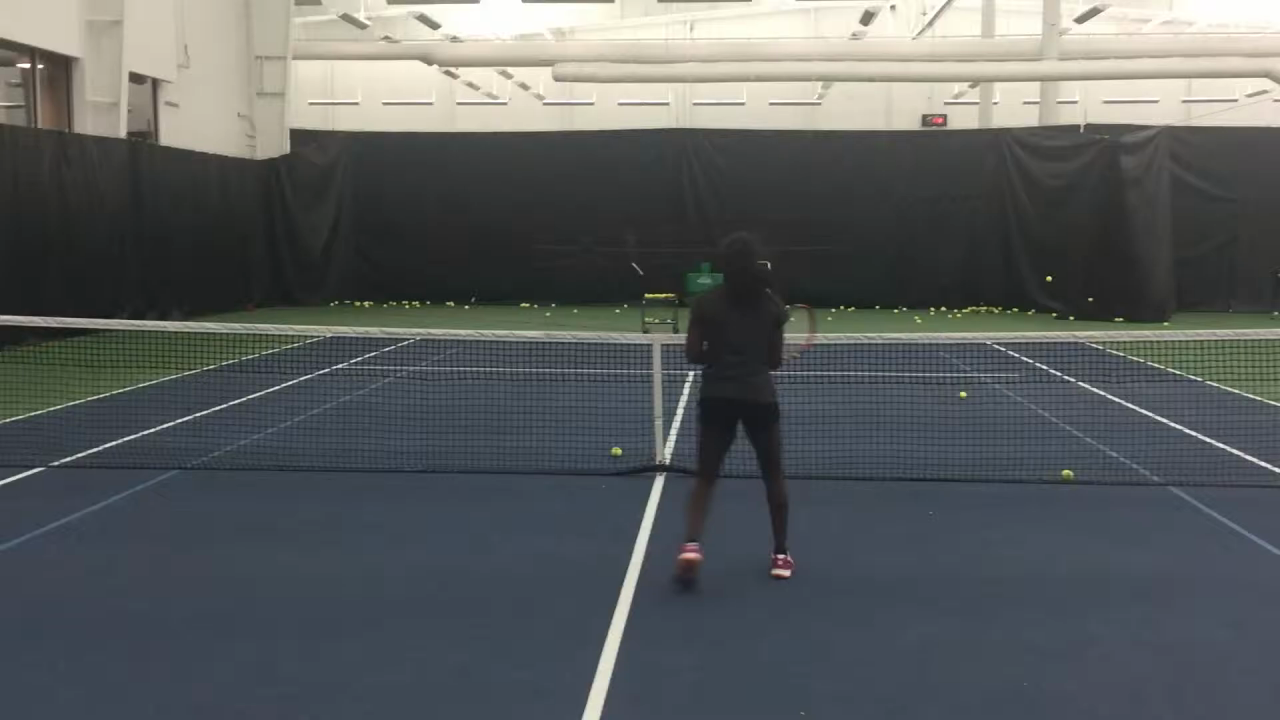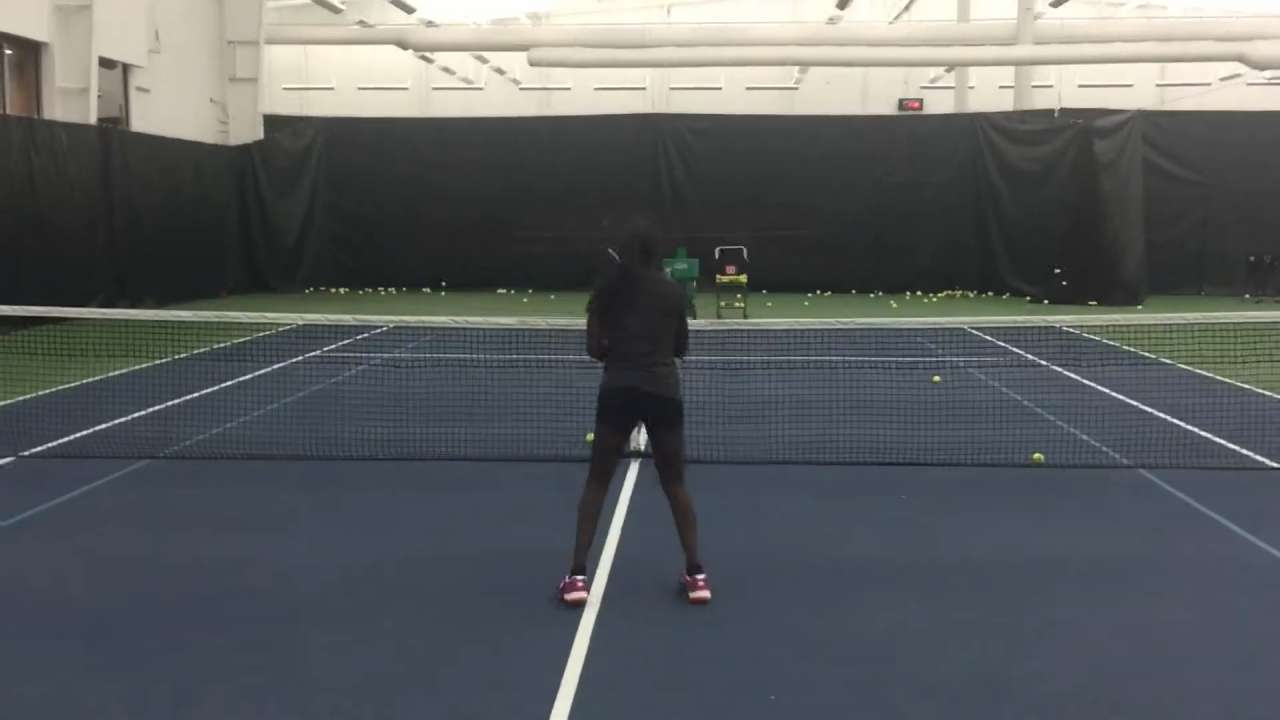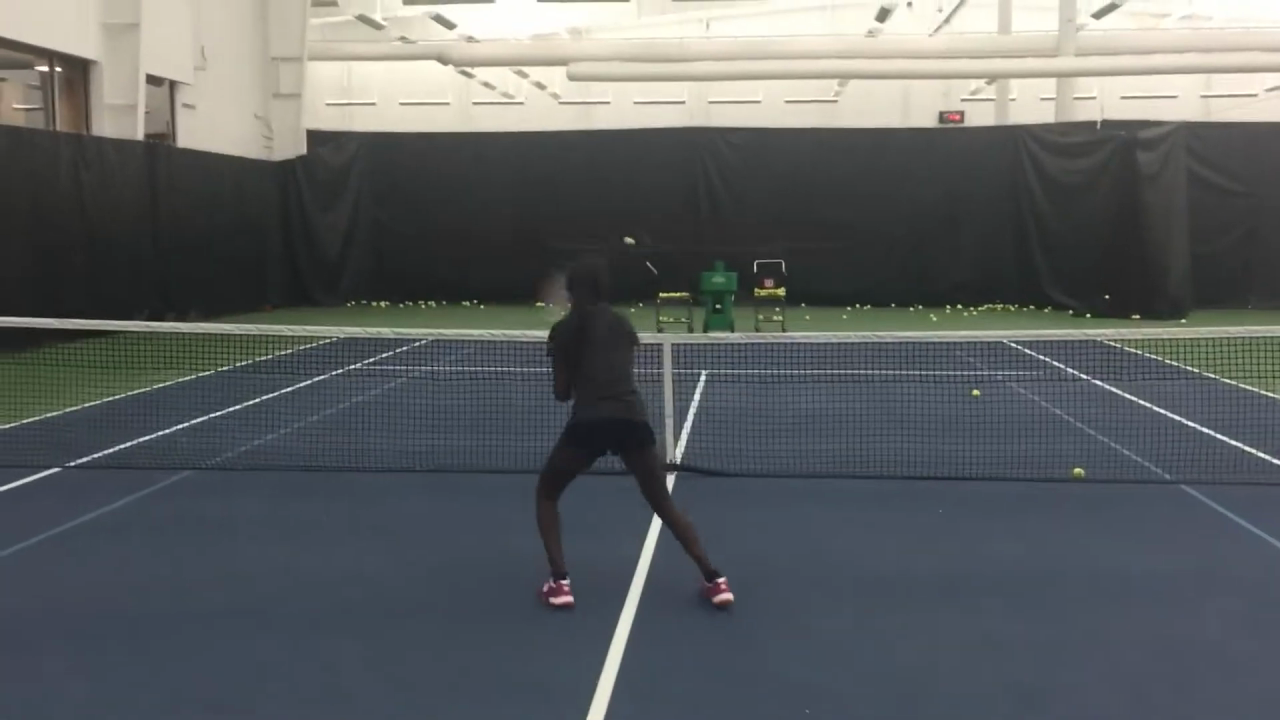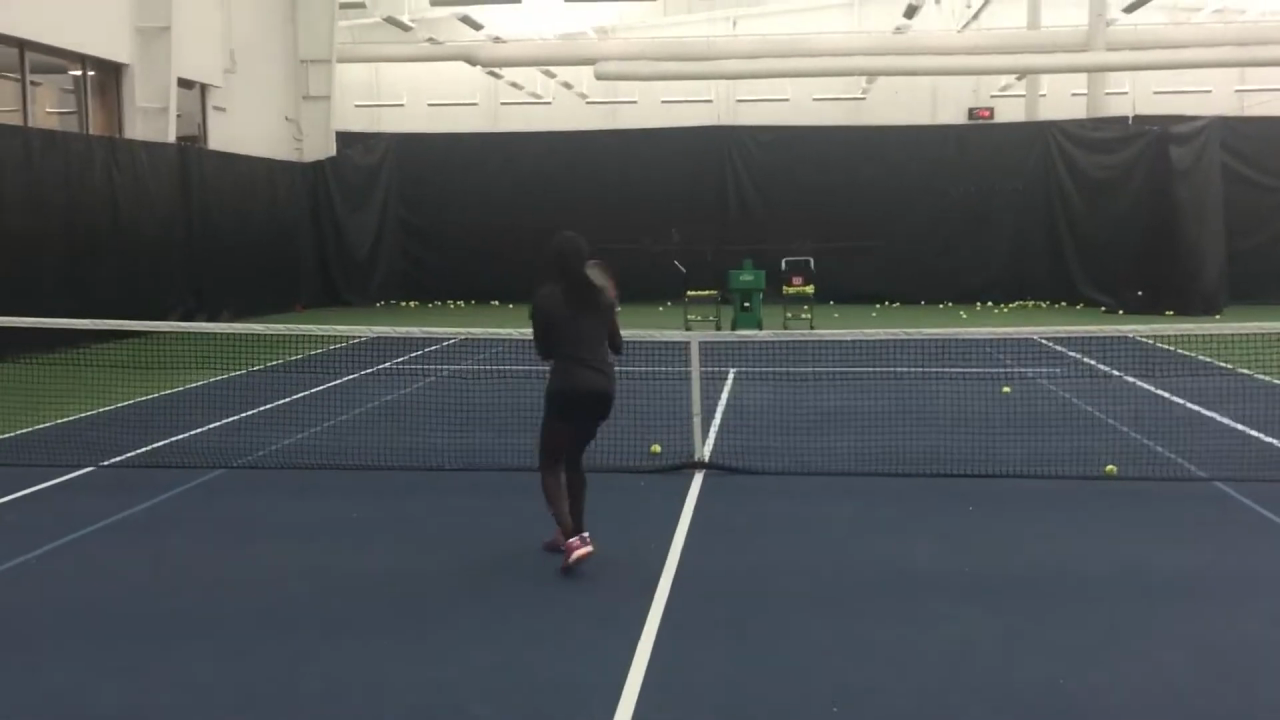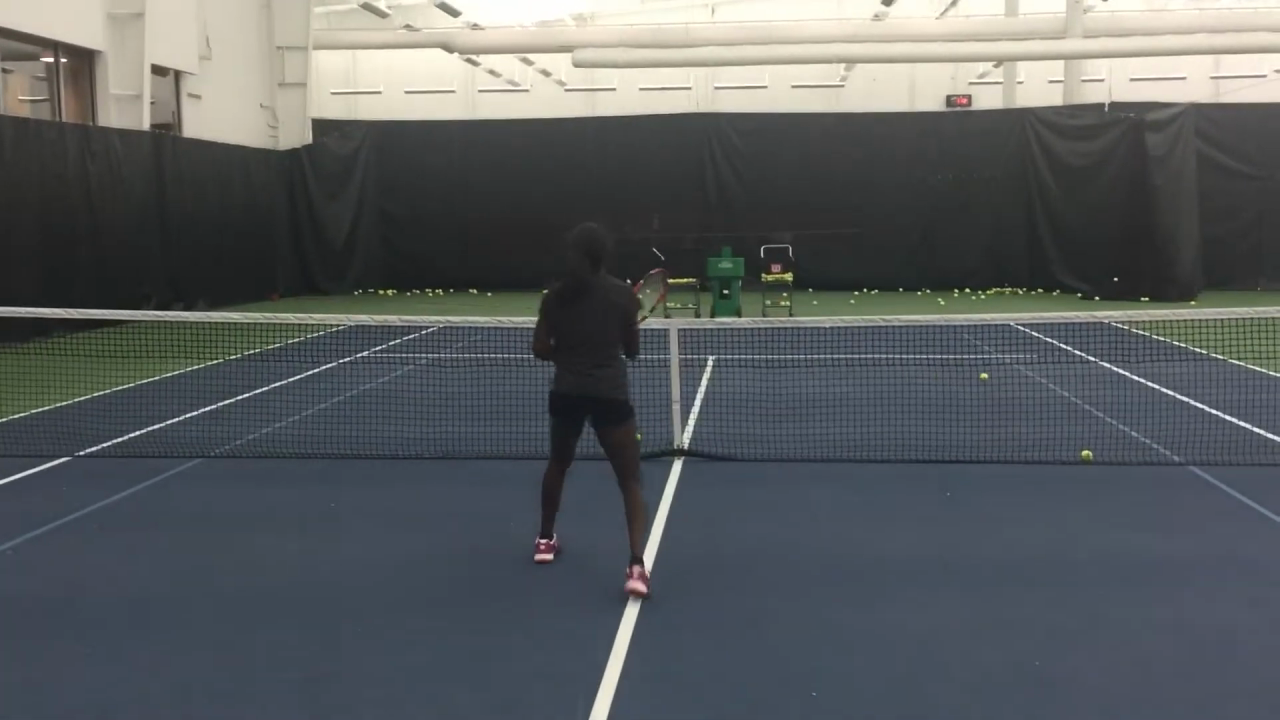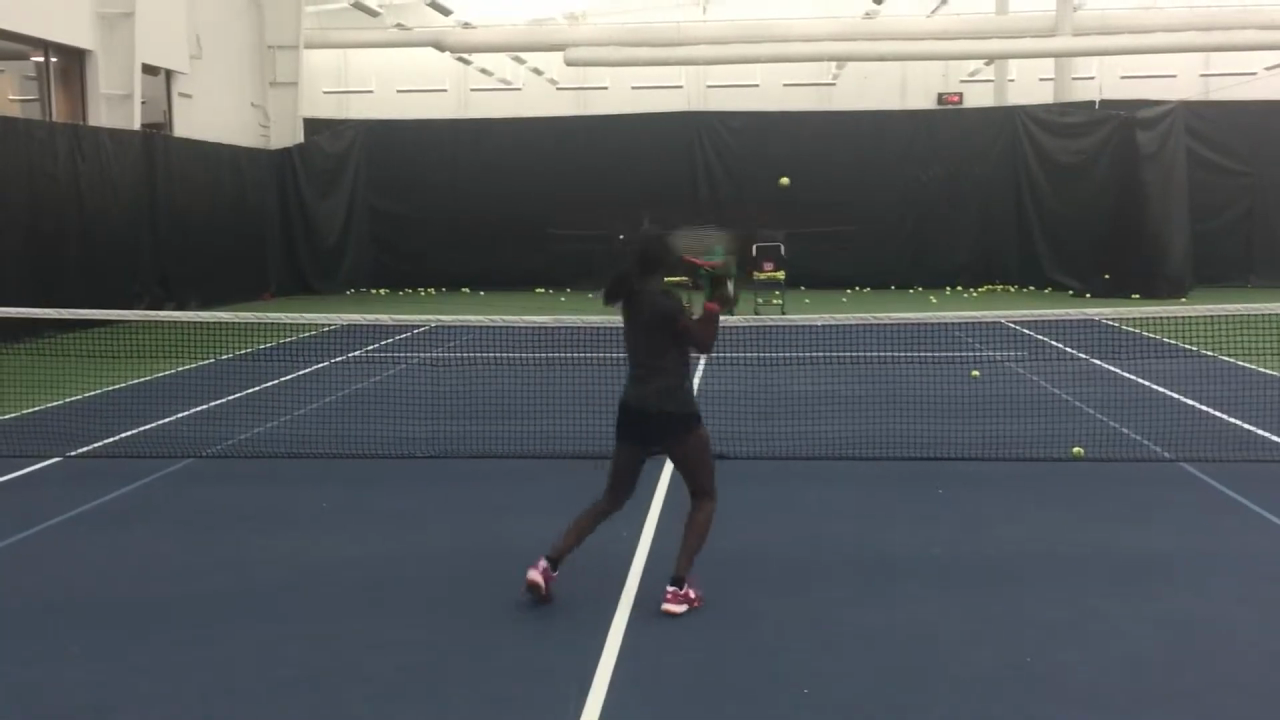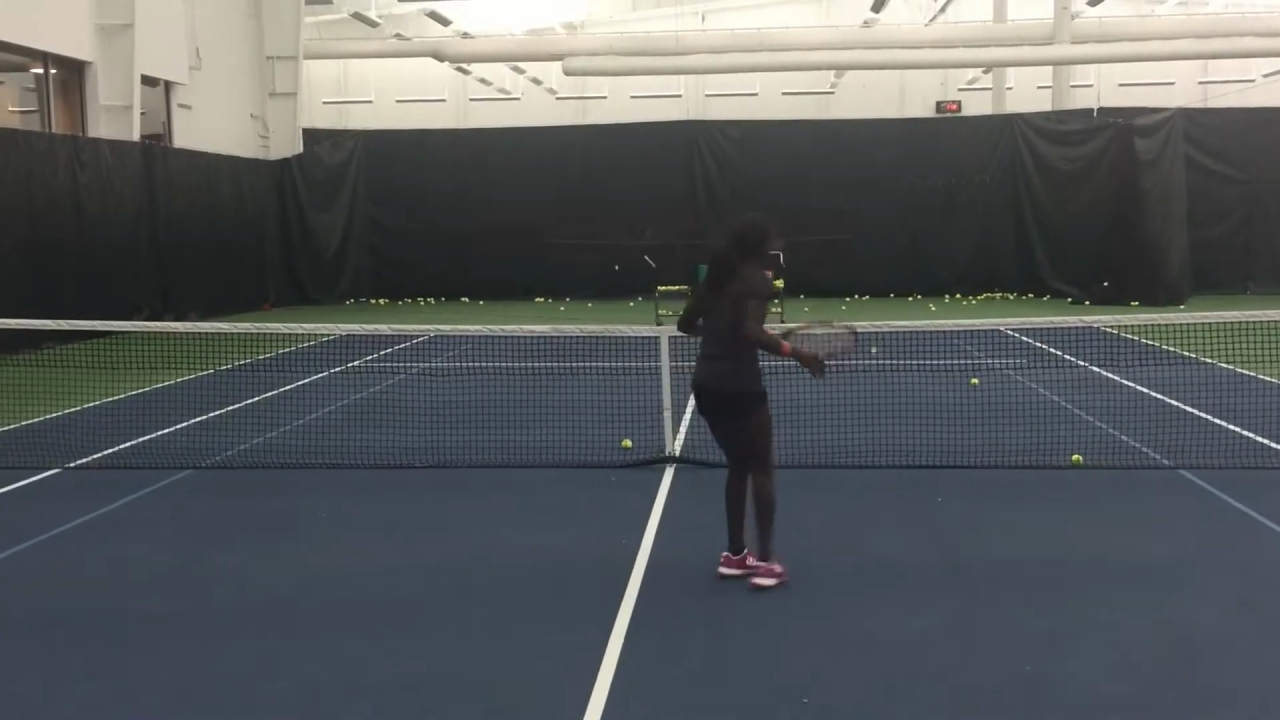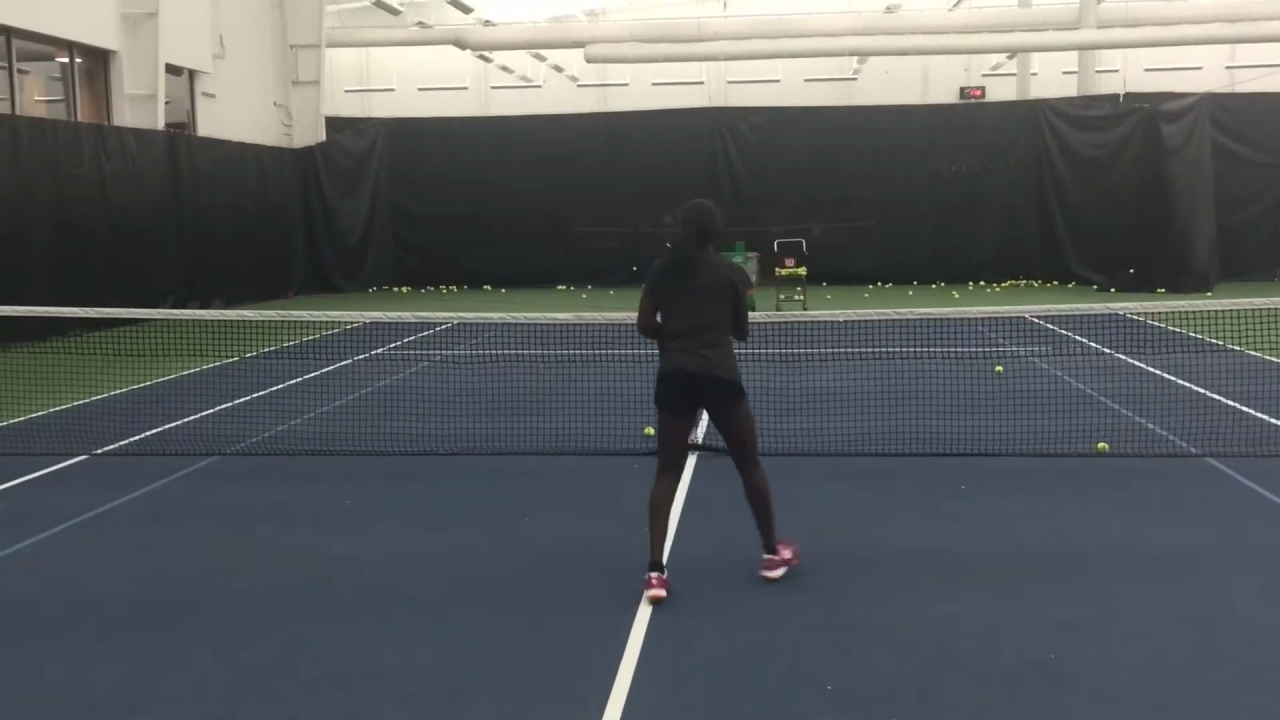
dt=0.7s
person 1, frame 1
left shoulder: (707, 302)
right shoulder: (772, 304)
left elbow: (694, 353)
right elbow: (775, 359)
left hip: (718, 397)
right hip: (759, 397)
left knee: (705, 478)
right knee: (773, 477)
left ankle: (692, 543)
right ankle: (781, 554)
person 1, frame 2
left shoulder: (606, 289)
right shoulder: (674, 293)
left elbow: (595, 349)
right elbow: (680, 348)
left hip: (619, 390)
right hip: (663, 392)
left knee: (597, 483)
right knee: (675, 484)
left ankle: (577, 576)
right ankle: (696, 574)
person 1, frame 3
left shoulder: (563, 330)
right shoulder: (622, 323)
left elbow: (562, 392)
left hip: (589, 422)
right hip: (632, 418)
left knee: (546, 493)
right knee: (663, 505)
left ankle: (560, 582)
right ankle: (715, 580)
person 1, frame 4
left shoulder: (543, 298)
right shoulder: (601, 296)
left elbow: (545, 352)
right elbow: (617, 347)
left hip: (568, 388)
right hip: (603, 389)
left knee: (551, 467)
right knee: (572, 459)
left ankle: (572, 537)
right ankle: (574, 533)
person 1, frame 5
left shoulder: (556, 294)
right shoulder: (623, 294)
left elbow: (540, 350)
right elbow: (633, 351)
left hip: (566, 393)
right hip: (610, 395)
left knee: (558, 463)
right knee: (631, 480)
left ankle: (546, 539)
right ankle: (636, 566)
person 1, frame 6
left shoulder: (632, 295)
right shoulder: (666, 298)
right elbow: (704, 343)
left wrist: (713, 303)
right wrist: (717, 296)
left hip: (632, 407)
right hip: (671, 409)
left knee: (613, 498)
right knee: (704, 496)
left ankle: (547, 565)
right ankle: (677, 588)
person 1, frame 7
left shoulder: (715, 278)
right shoulder: (758, 281)
left elbow: (685, 323)
right elbow: (751, 332)
right wrist: (794, 353)
left hip: (705, 383)
right hip: (740, 384)
left knee: (740, 465)
right knee: (760, 469)
left ankle: (735, 553)
right ankle: (762, 563)
person 1, frame 8
left shoulder: (660, 271)
right shoulder: (731, 273)
left elbow: (645, 326)
right elbow: (741, 332)
left hip: (675, 376)
right hip: (721, 376)
left knee: (667, 474)
right knee: (749, 466)
left ankle: (656, 572)
right ankle: (773, 553)
